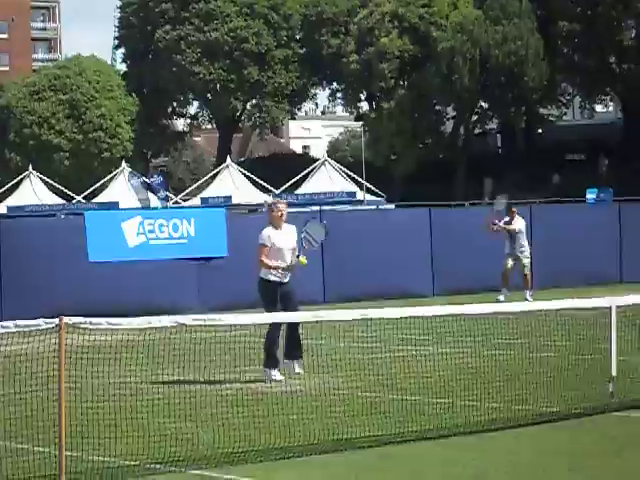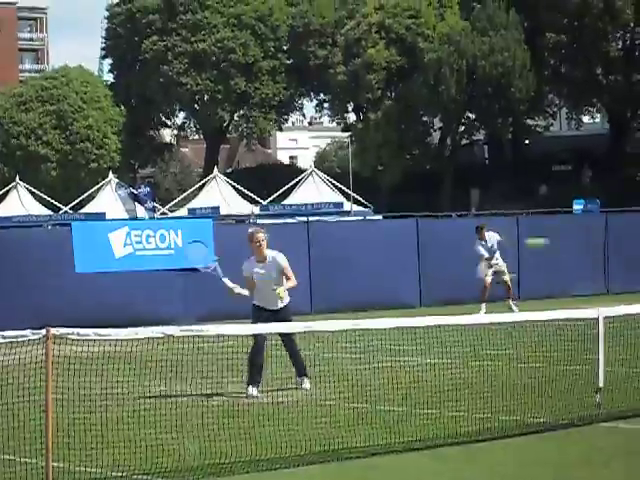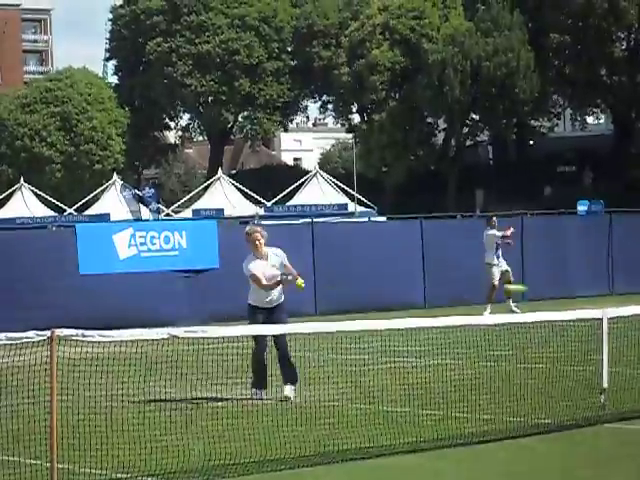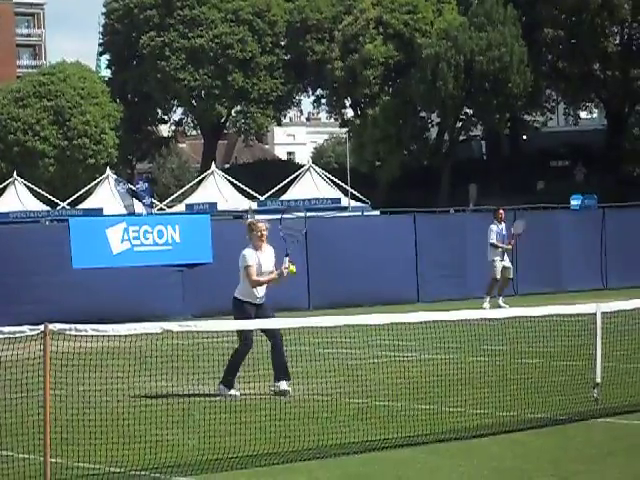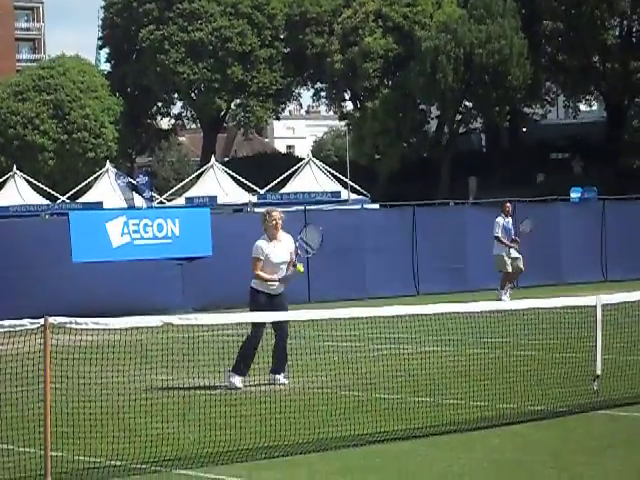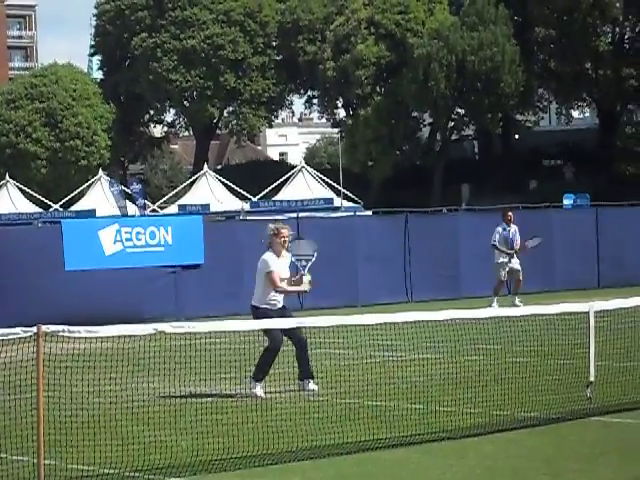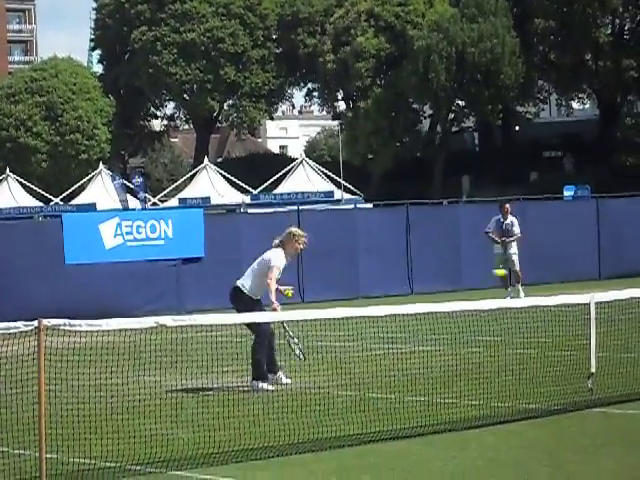
dt=0.4s
person 1, frame 1
left shoulder: (292, 229)
right shoulder: (267, 233)
right elbow: (262, 261)
left wrist: (298, 259)
right wrist: (279, 266)
left hip: (285, 283)
right hip: (269, 283)
left knee: (294, 320)
right knee: (276, 322)
left ankle: (292, 359)
right ankle: (270, 367)
person 1, frame 2
left shoulder: (278, 257)
right shoulder: (248, 265)
left elbow: (293, 281)
right elbow: (251, 291)
left wrist: (283, 288)
left hip: (281, 308)
right hip: (261, 309)
left knee: (290, 343)
right knee: (258, 343)
left ankle: (302, 376)
right ankle: (253, 385)
person 1, frame 3
left shoulder: (277, 253)
right shoulder: (248, 263)
left elbow: (291, 272)
right elbow: (263, 286)
left wrist: (295, 278)
right wrist: (281, 281)
left hip: (277, 307)
right hip: (257, 309)
left knee: (281, 344)
right knee: (260, 347)
left ankle: (289, 383)
right ankle: (258, 387)
person 1, frame 4
left shoulder: (269, 250)
right shoulder: (247, 254)
right elbow: (253, 281)
left wrist: (282, 272)
right wrist: (276, 276)
left hip: (260, 303)
right hip: (243, 303)
left knee: (276, 338)
right knee: (246, 343)
left ankle: (281, 381)
right ankle: (226, 386)
person 1, frame 5
left shoulder: (288, 239)
right shoulder: (261, 245)
left elbow: (290, 263)
right elbow: (256, 274)
left wrist: (294, 266)
right wrist: (277, 279)
left hip: (278, 294)
right hip: (260, 293)
left knee: (282, 334)
right knee: (256, 334)
left ankle: (277, 373)
right ankle: (237, 373)
person 1, frame 6
left shoulder: (286, 257)
right shoulder: (268, 259)
right elbow: (278, 287)
left wrist: (299, 279)
right wrist: (301, 288)
left hip: (279, 308)
right hip: (262, 309)
left knee: (300, 340)
right knee: (276, 342)
left ankle: (306, 379)
right ankle: (256, 381)
person 1, frame 7
left shoulder: (279, 255)
right shoulder: (278, 256)
right elbow: (270, 280)
left wrist: (278, 288)
right wrist: (273, 300)
left hip: (251, 297)
right hip: (242, 295)
left knee: (268, 333)
right knee: (262, 333)
left ankle: (273, 373)
right ankle: (258, 380)
